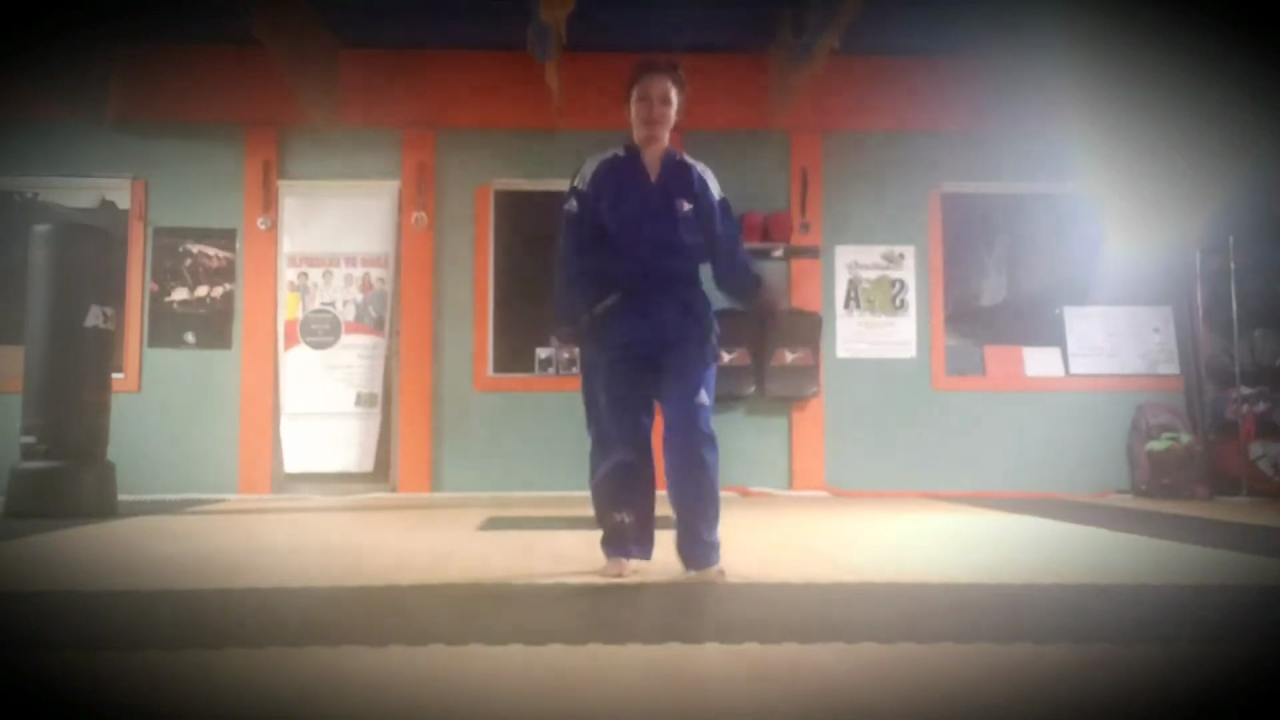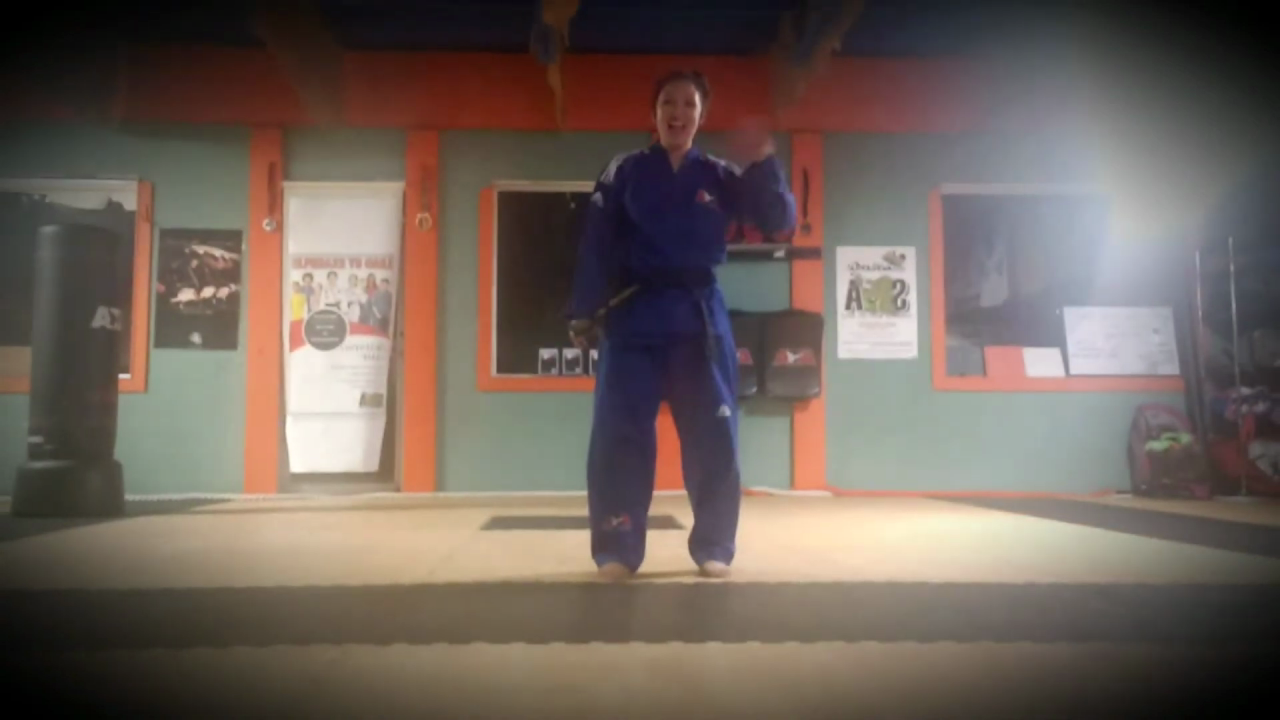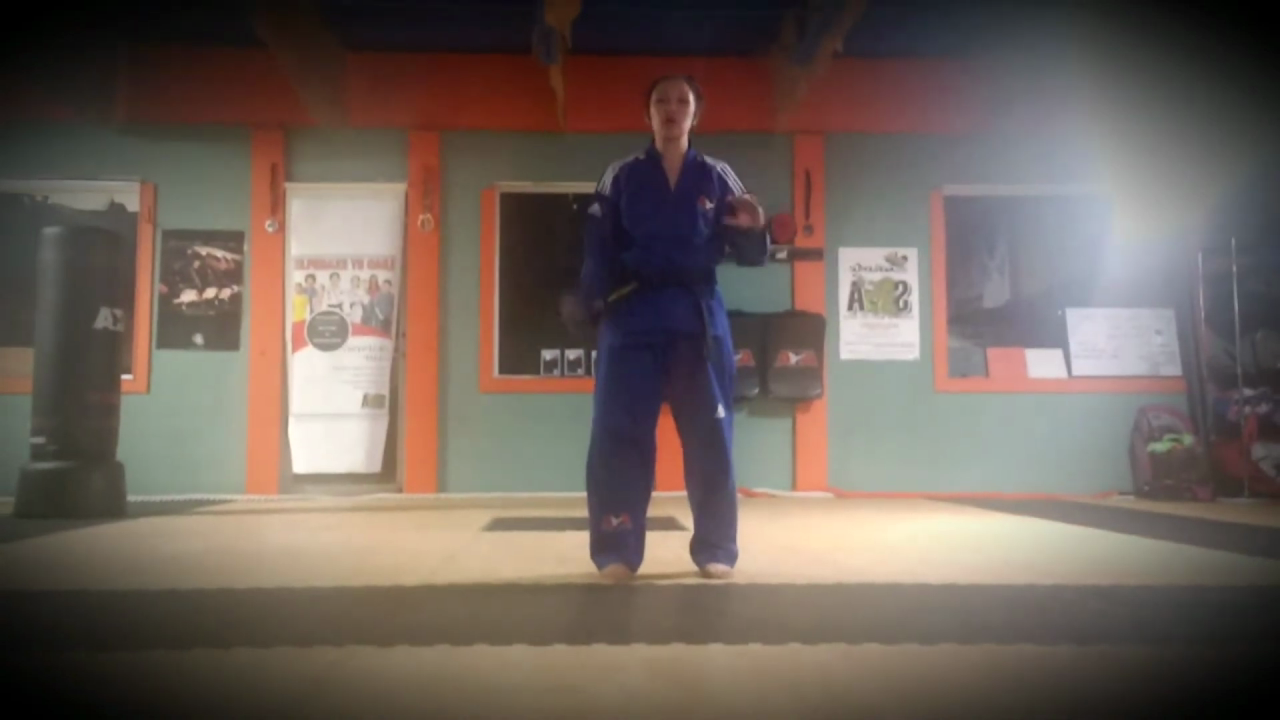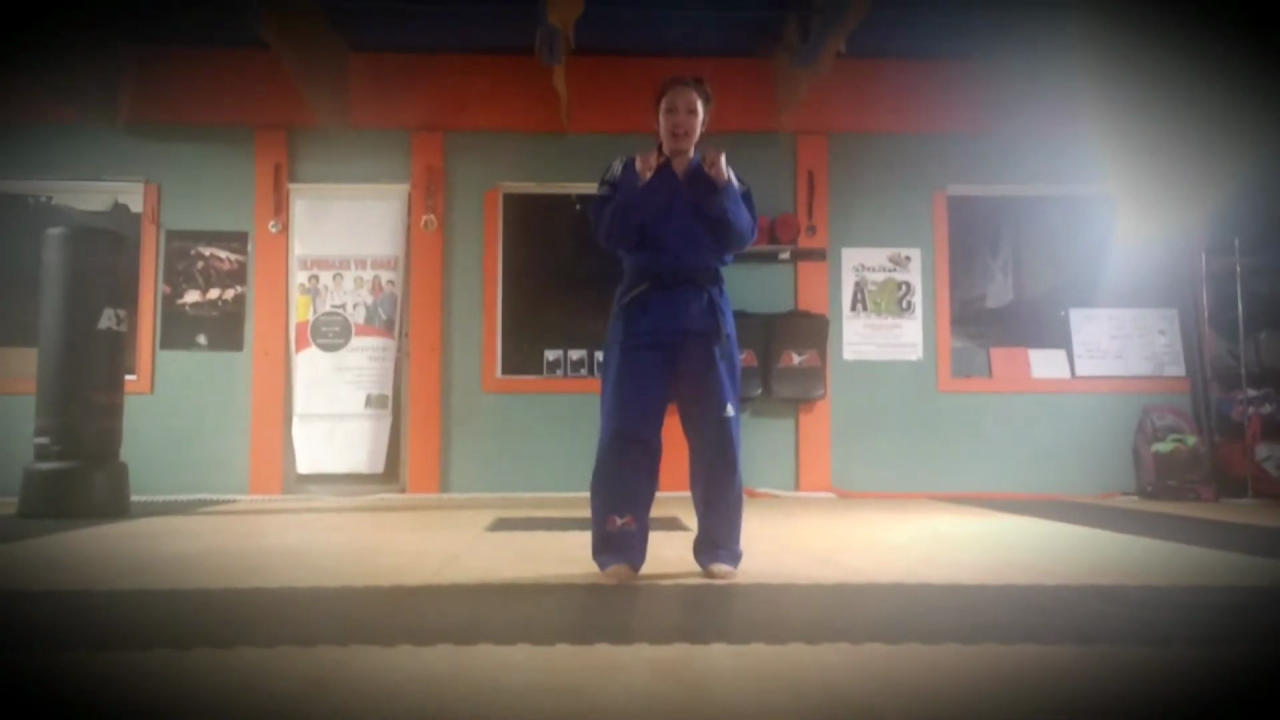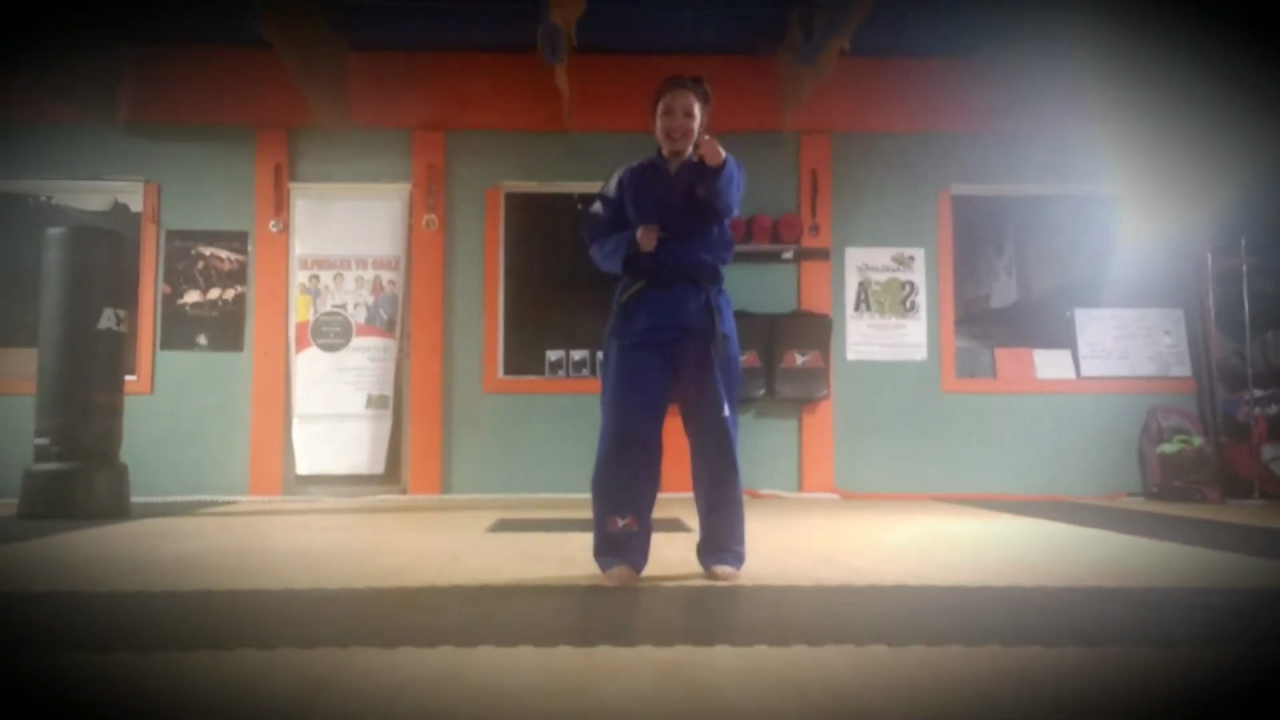
dt=1s
person 1, frame 1
left shoulder: (698, 180)
right shoulder: (598, 176)
left elbow: (725, 253)
right elbow: (574, 255)
left wrist: (754, 292)
right wrist: (568, 324)
left hip: (683, 322)
right hip: (615, 324)
left knee: (691, 433)
right knee: (618, 440)
left ankle: (701, 550)
right ankle: (622, 546)
person 1, frame 2
left shoulder: (720, 177)
right shoulder: (623, 172)
left elbow: (778, 220)
right elbow: (597, 246)
left wrist: (764, 164)
right wrist: (584, 313)
left hip: (700, 314)
right hip: (634, 315)
left knee: (713, 435)
right knee: (621, 434)
left ankle: (713, 547)
right ankle: (617, 550)
person 1, frame 3
left shoulder: (717, 177)
right shoulder: (622, 178)
left elbow: (733, 248)
right elbow: (600, 251)
left wrist: (750, 227)
right wrist: (588, 301)
left hip: (699, 313)
right hip: (634, 314)
left knee: (709, 433)
right knee: (621, 434)
left ankle: (714, 548)
right ankle: (616, 550)
person 1, frame 4
left shoulder: (721, 174)
right shoulder: (626, 171)
left elbow: (742, 236)
right elbow: (608, 235)
left wrist: (721, 187)
right wrist: (639, 185)
left hip: (705, 310)
right hip: (643, 309)
left knee: (716, 432)
right knee: (628, 431)
left ankle: (718, 549)
right ankle: (619, 550)
person 1, frame 5
left shoulder: (716, 172)
right shoulder: (628, 180)
left elbow: (725, 201)
right elbow: (598, 242)
left wrist: (718, 166)
right wrist: (631, 243)
left hip: (704, 310)
right hip: (642, 311)
left knee: (715, 432)
right knee: (627, 433)
left ankle: (721, 550)
right ankle: (620, 552)
